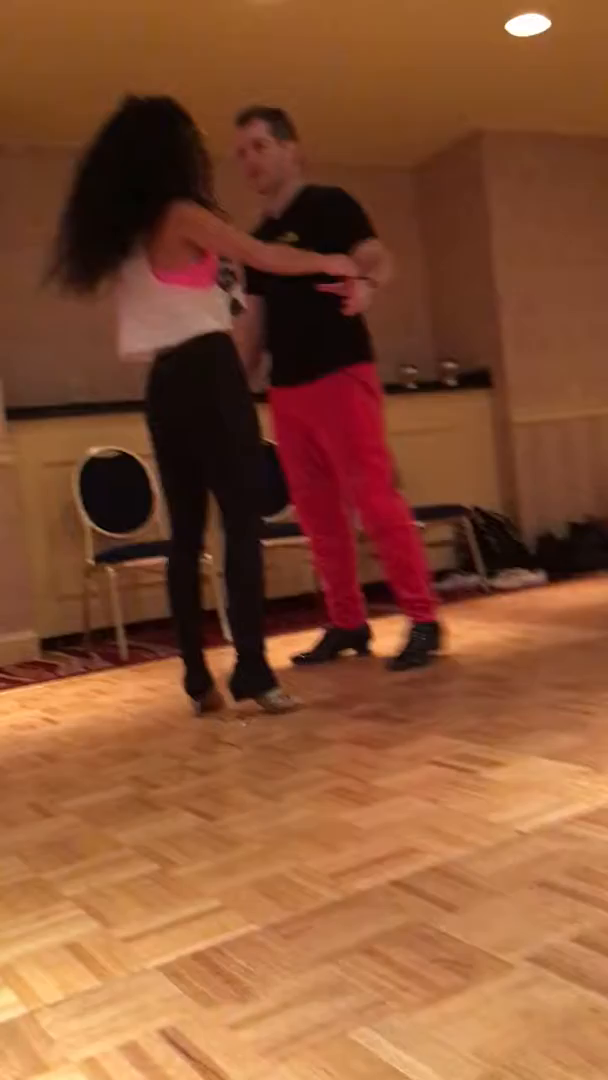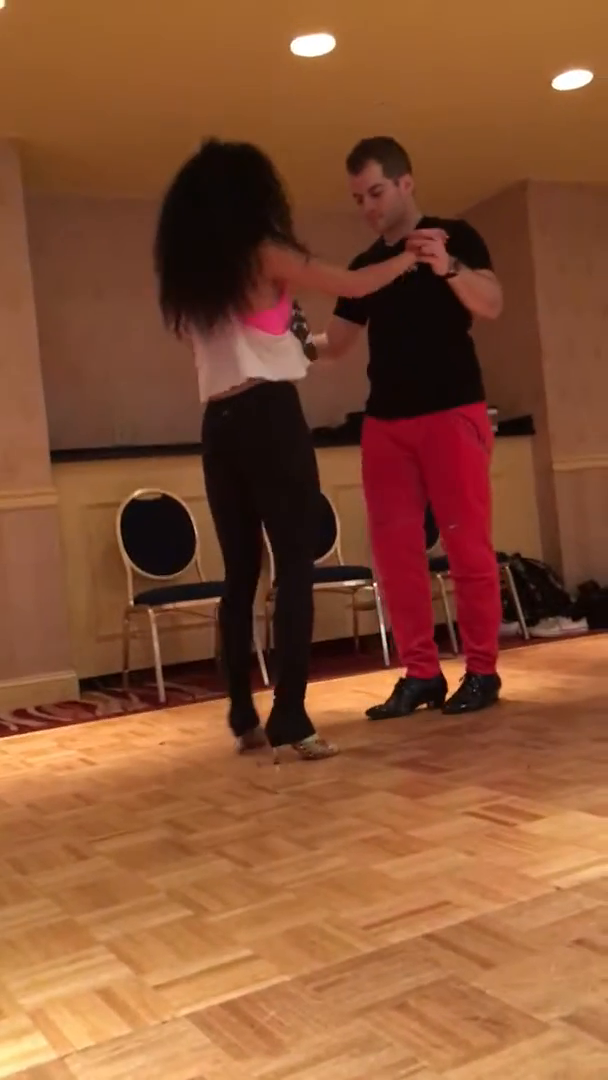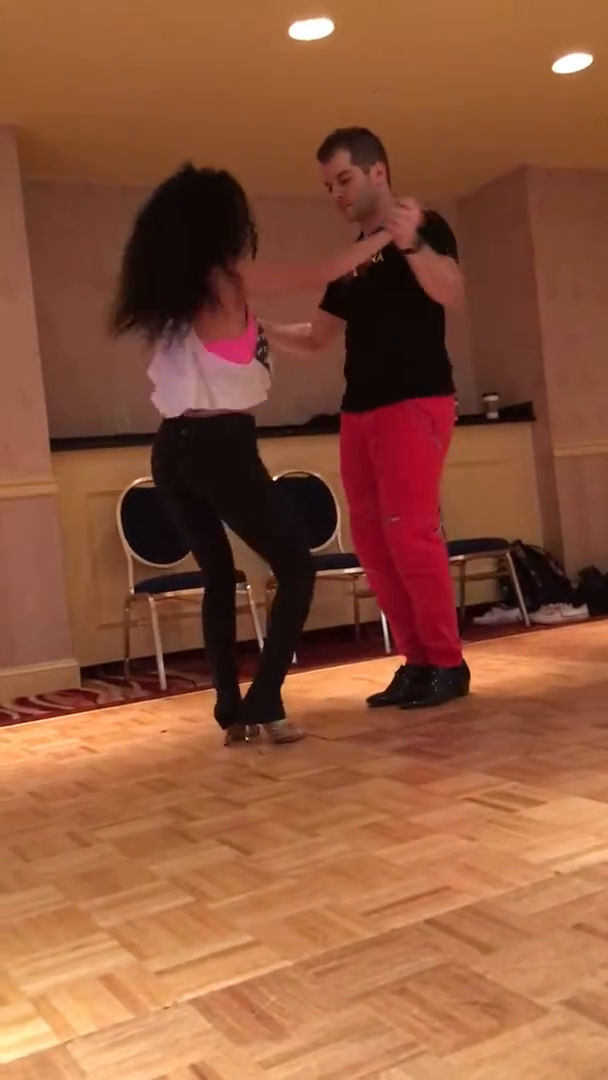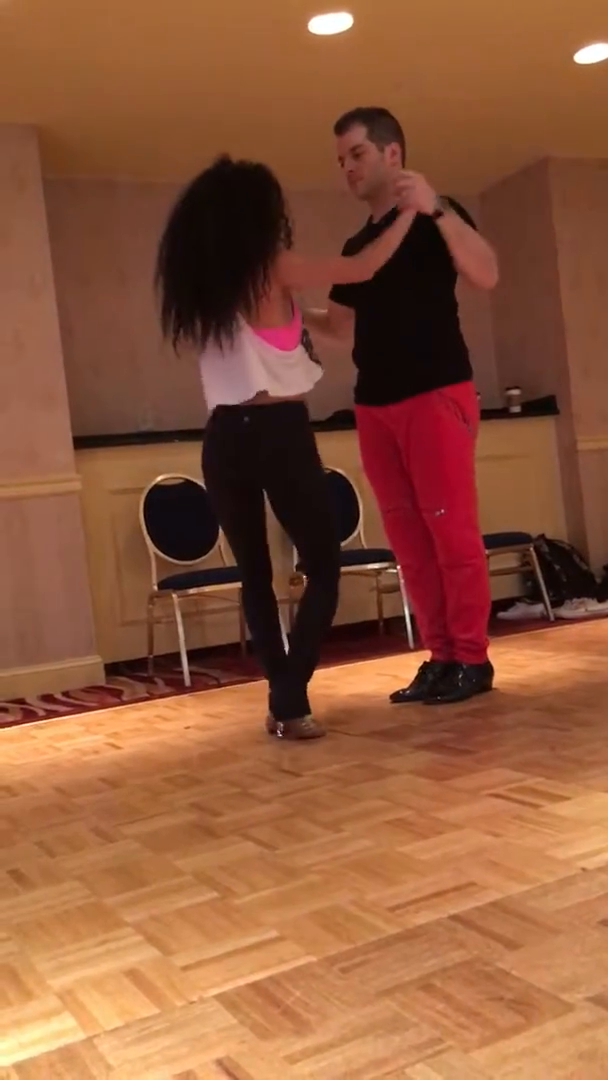
dt=1s
person 1, frame 1
left shoulder: (123, 235)
right shoulder: (180, 214)
right elbow: (266, 256)
right wrist: (329, 264)
left hip: (164, 385)
right hip: (206, 374)
left knee: (185, 532)
right knee: (242, 522)
left ankle: (198, 678)
right ankle: (252, 672)
person 1, frame 2
left shoulder: (192, 273)
right shoulder: (263, 255)
right elbow: (354, 285)
right wrist: (411, 257)
left hip: (219, 426)
right hip: (269, 418)
left knee: (240, 573)
right knee: (294, 568)
left ankle: (242, 712)
right ankle: (290, 718)
person 1, frame 3
left shoulder: (165, 290)
right shoulder: (230, 280)
right elbow: (316, 275)
right wrist: (386, 239)
left hip: (173, 449)
right hip: (223, 445)
left knee: (219, 578)
right knee: (296, 568)
left ankle: (230, 708)
right ankle: (263, 703)
person 1, frame 4
left shoulder: (200, 285)
right shoulder: (274, 268)
right elbow: (361, 269)
right wrist: (407, 216)
left hip: (223, 437)
right hip: (279, 430)
left knee: (254, 570)
right knee: (322, 567)
left ankle: (282, 695)
right ankle: (291, 700)
person 2, frame 1
left shoulder: (330, 206)
right shoulder: (258, 240)
left elbow: (380, 262)
left wrist: (365, 284)
right wrist: (241, 376)
left hip: (341, 375)
right hip: (286, 388)
left knee: (372, 496)
right knee: (316, 512)
left ankle: (423, 619)
right ankle: (347, 623)
person 2, frame 2
left shoulder: (455, 236)
right shoulder: (363, 266)
left elbow: (491, 304)
right elbow: (335, 343)
left wrist: (447, 266)
left hip: (452, 412)
right hip: (384, 421)
left knee: (466, 542)
right knee: (395, 549)
left ankle: (482, 670)
right ankle: (421, 674)
person 2, frame 3
left shoulder: (425, 226)
left elbow: (450, 291)
right elbow: (317, 336)
left wrist: (411, 244)
right wrist: (256, 331)
left hip: (415, 404)
right hip: (359, 411)
left knee: (409, 531)
right knee: (372, 541)
left ankle: (448, 663)
right ankle: (417, 660)
person 2, frame 4
left shoulder: (433, 217)
right shoulder: (356, 245)
left elbow: (486, 274)
right elbow: (337, 321)
left wrist: (434, 208)
left hip: (436, 394)
right hip: (375, 404)
left knee: (451, 527)
right knee: (407, 535)
left ankle: (473, 659)
right ankle: (442, 657)
